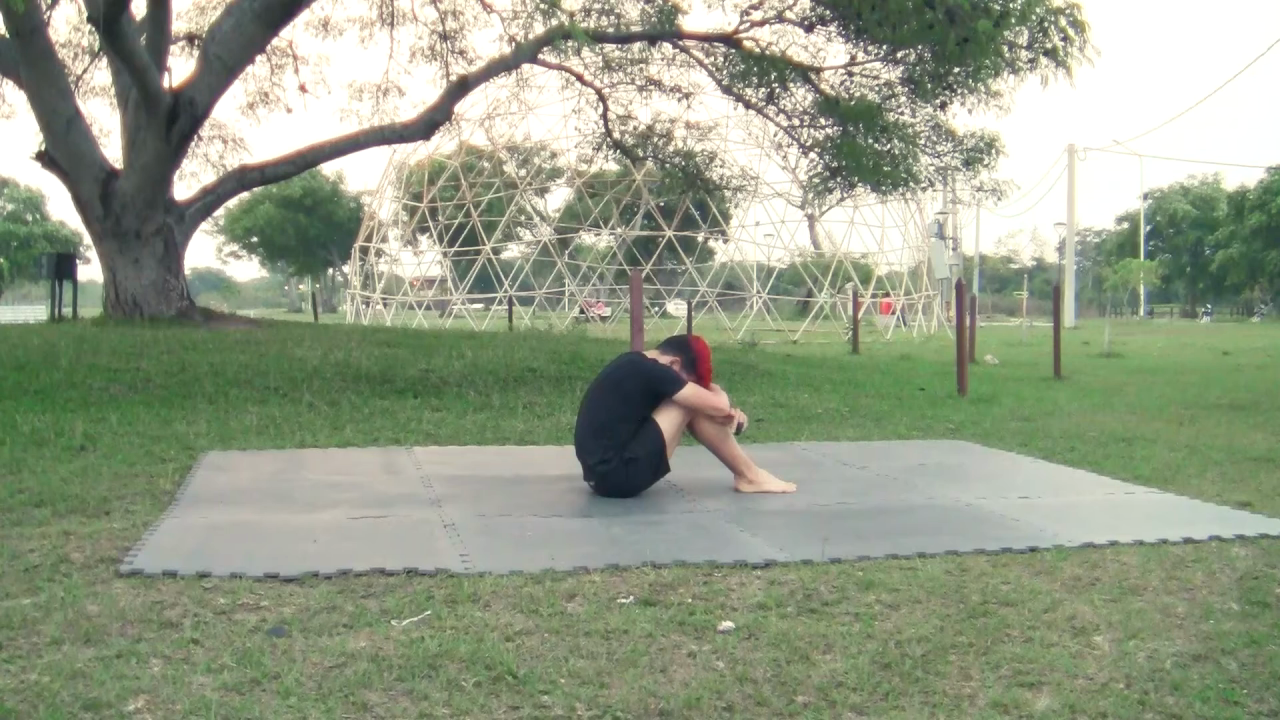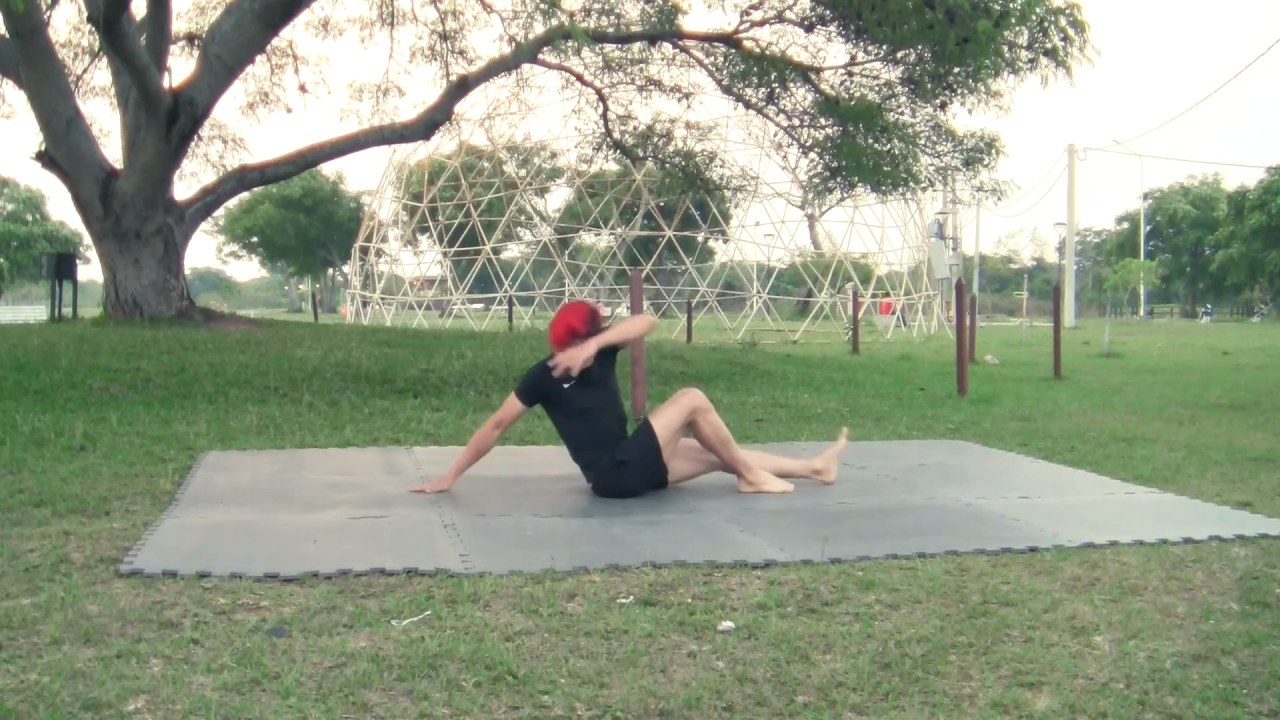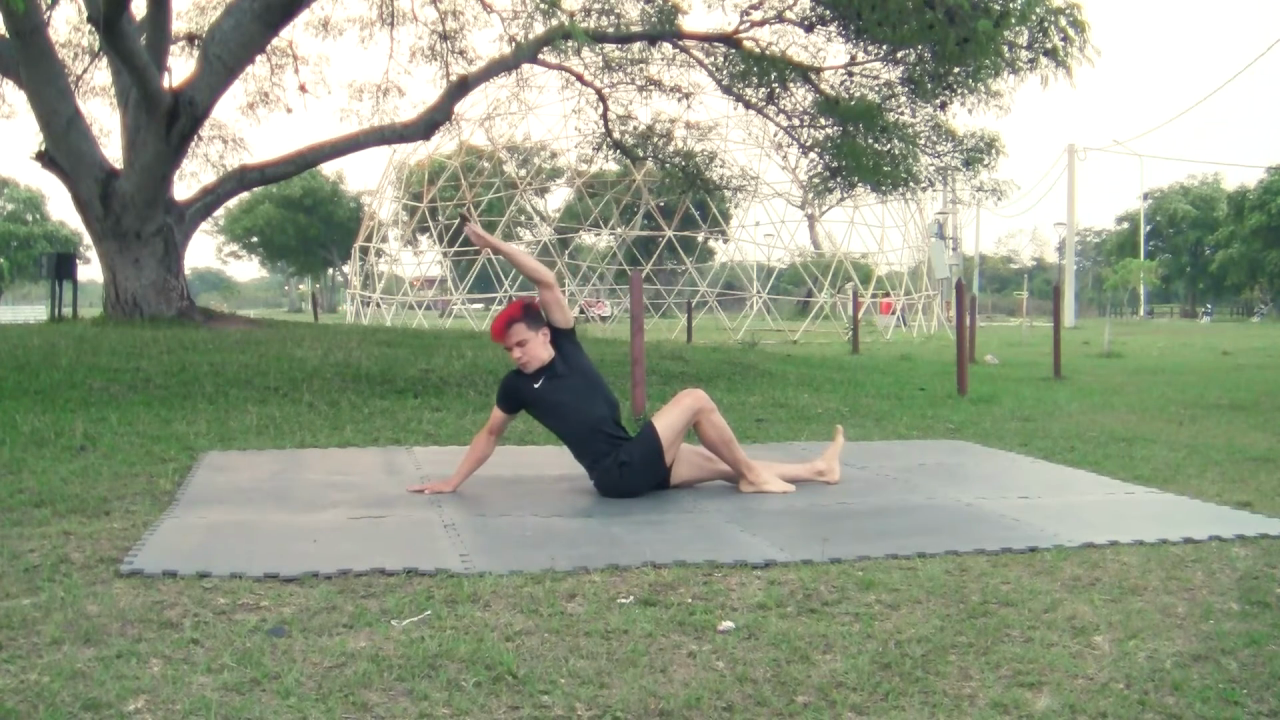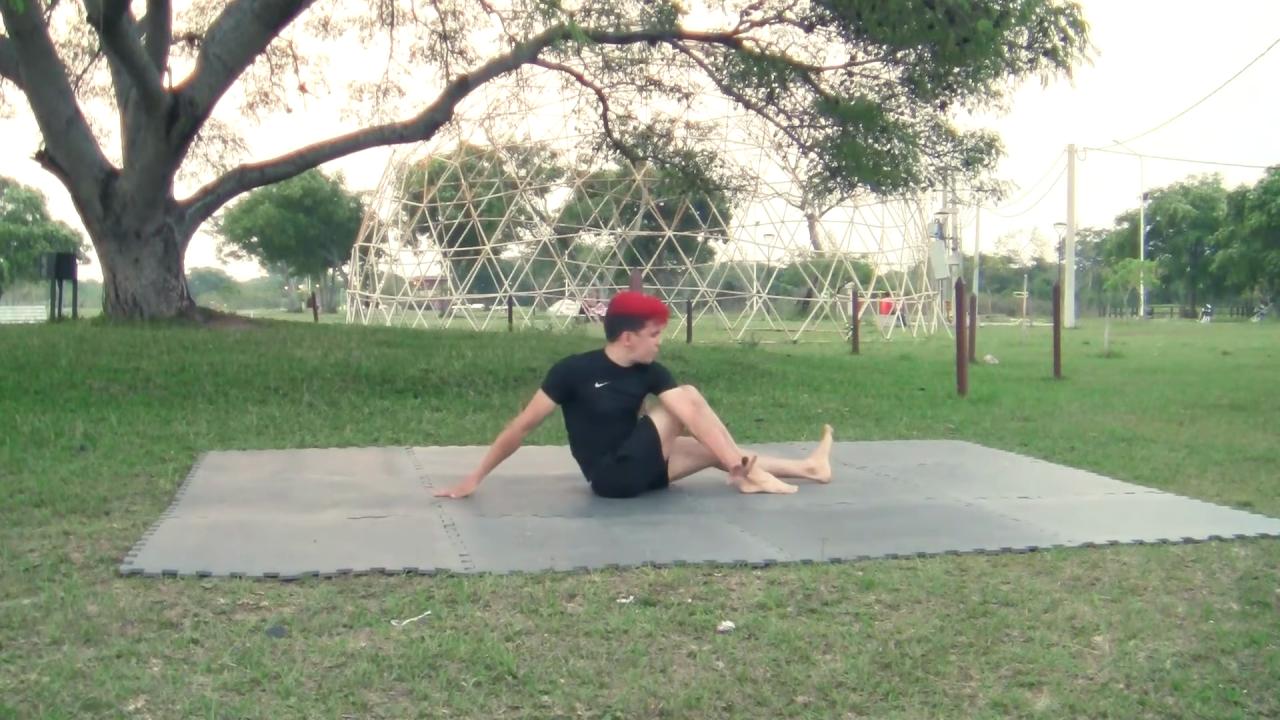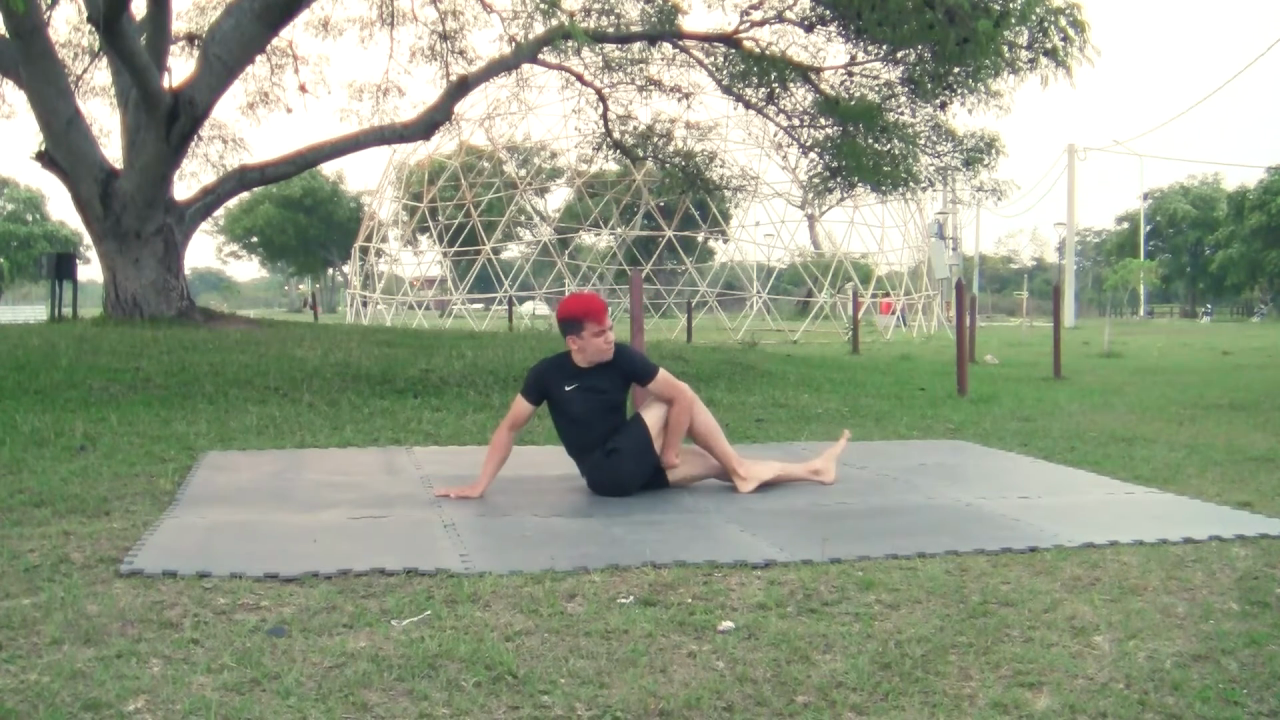
dt=1s
person 1, frame 1
left shoulder: (637, 364)
right shoulder: (650, 371)
right elbow: (718, 406)
left wrist: (730, 411)
right wrist: (716, 392)
left hip: (606, 471)
right hip: (618, 475)
left knee: (693, 401)
right knee: (692, 402)
left ankle: (746, 470)
right ankle: (749, 476)
person 1, frame 2
left shoulder: (603, 347)
right shoulder: (542, 377)
left elbow: (646, 321)
right elbow: (496, 424)
left wrist: (593, 343)
right wrist: (451, 475)
left hip: (630, 464)
right hip: (614, 475)
left knee: (717, 454)
right knee: (692, 399)
left ankle: (814, 467)
right ankle: (751, 477)
person 1, frame 3
left shoulder: (564, 342)
right shoulder: (517, 385)
left elbow: (547, 282)
right elbow: (490, 434)
left wrist: (493, 244)
right wrist: (453, 481)
left hip: (633, 463)
right hip: (618, 474)
left knee: (720, 463)
right knee: (695, 399)
left ankle: (816, 470)
right ankle: (752, 475)
person 1, frame 4
left shoulder: (650, 371)
right shoulder: (573, 370)
left elbow: (692, 418)
right elbow: (524, 425)
left wrist: (732, 459)
right wrist: (475, 478)
left hip: (634, 467)
right hip: (611, 477)
right knee: (689, 397)
left ankle: (805, 468)
right ankle: (753, 474)
person 1, frame 5
left shoulder: (623, 357)
right shoulder: (547, 373)
left elbow: (681, 395)
right elbow: (509, 427)
left wrist: (670, 451)
right wrist: (480, 485)
left hip: (631, 465)
right hip: (606, 474)
left knee: (714, 463)
left ankle: (811, 471)
right ankle: (740, 468)
